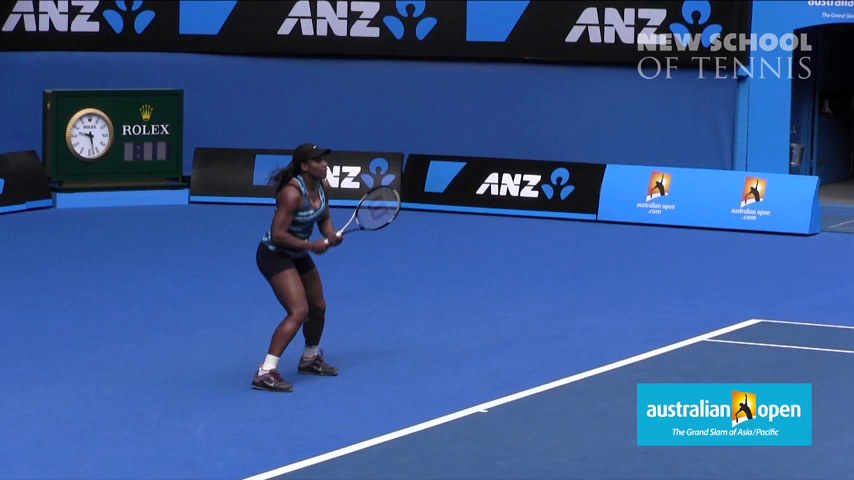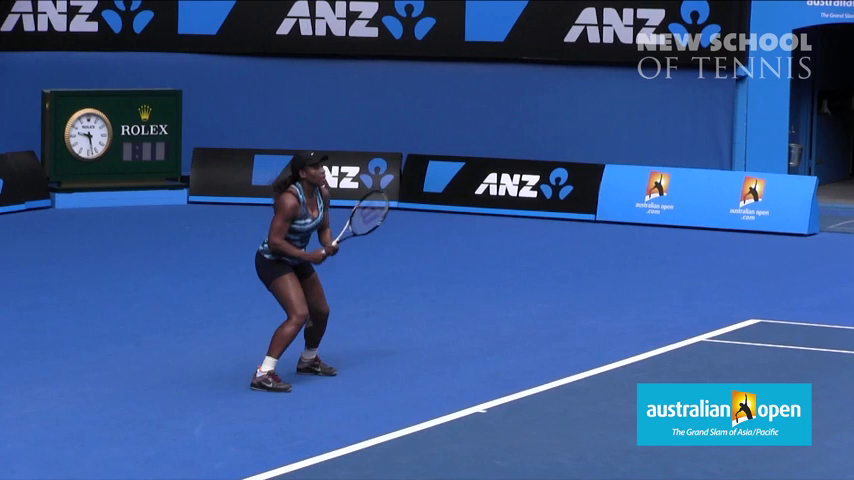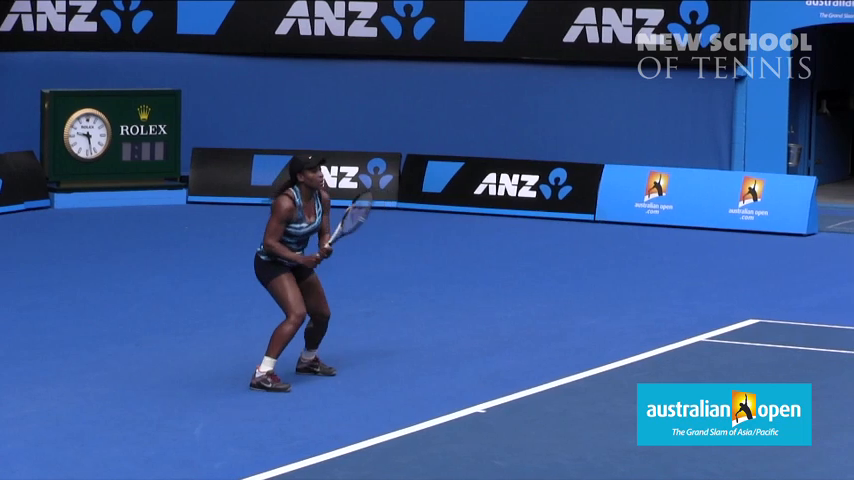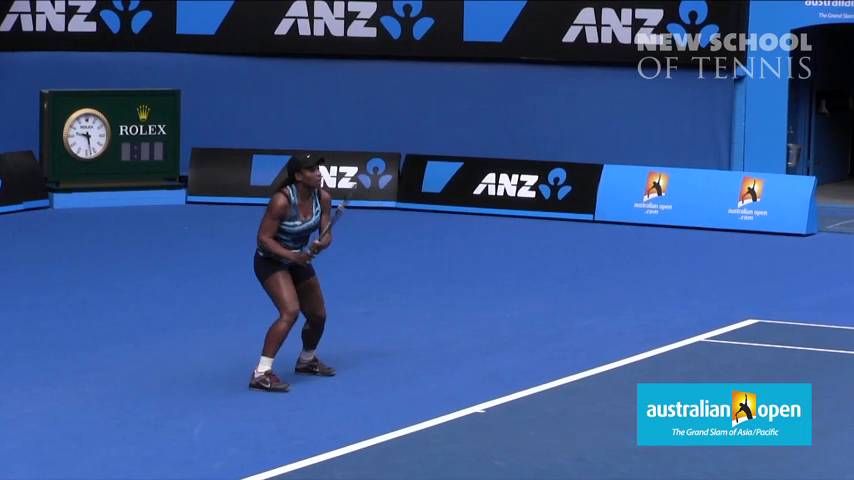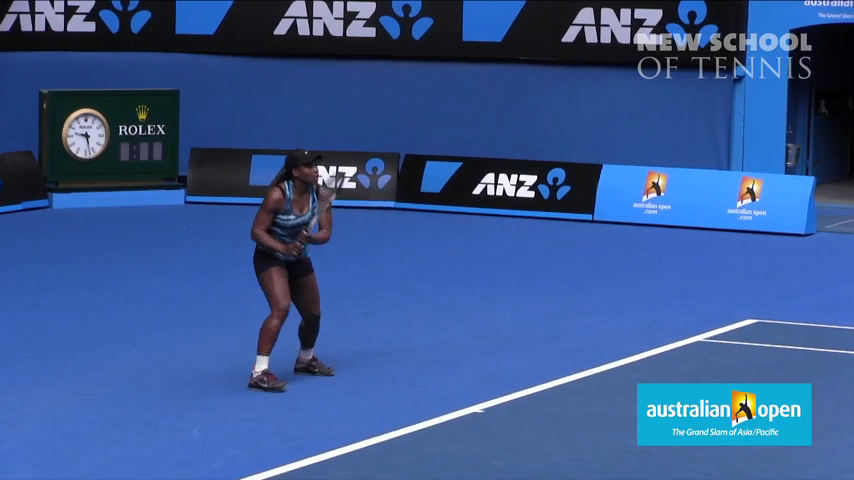
dt=0.4s
person 1, frame 1
left shoulder: (322, 185)
right shoulder: (292, 193)
left elbow: (324, 218)
right elbow: (278, 234)
left wrist: (331, 235)
right wrist: (311, 246)
left hip: (298, 255)
right hip: (275, 254)
left knee: (318, 308)
right knee: (298, 312)
left ankle: (310, 359)
right ankle: (265, 373)
person 1, frame 2
left shoulder: (322, 193)
right shoulder: (290, 201)
left elbow: (323, 227)
right elbow: (275, 241)
left wrist: (328, 245)
right wrist: (308, 256)
left hip: (297, 261)
right hip: (273, 261)
left knee: (321, 312)
right knee: (299, 315)
left ankle: (309, 360)
right ankle: (263, 374)
person 1, frame 3
left shoulder: (322, 198)
right shoulder: (286, 203)
left elbow: (324, 232)
right elbow: (269, 243)
left wrist: (325, 248)
right wrist: (301, 259)
left hip: (297, 262)
right hip: (271, 262)
left knee: (322, 314)
right knee: (297, 314)
left ankle: (308, 360)
right ankle: (262, 373)
person 1, frame 4
left shoulder: (323, 198)
right shoulder: (282, 201)
left elbow: (326, 234)
right elbow: (263, 238)
left wrist: (319, 245)
right wrist: (292, 256)
left hip: (299, 261)
right hip: (270, 261)
left knee: (318, 316)
right knee: (290, 312)
left ankle: (307, 360)
right ankle: (261, 374)
person 1, frame 5
left shoulder: (321, 195)
right shoulder: (277, 196)
left elbow: (326, 232)
right elbow: (256, 231)
left wrist: (310, 238)
right wrist: (283, 248)
left hip: (298, 259)
right hip: (270, 257)
left knee: (313, 315)
right knee: (281, 308)
left ankle: (305, 360)
right ankle: (259, 373)
